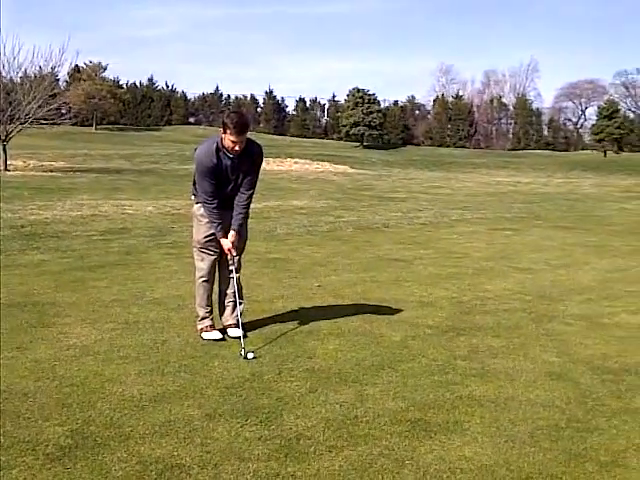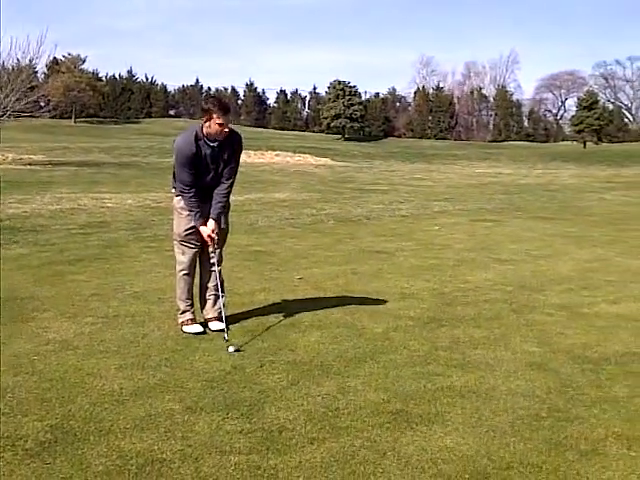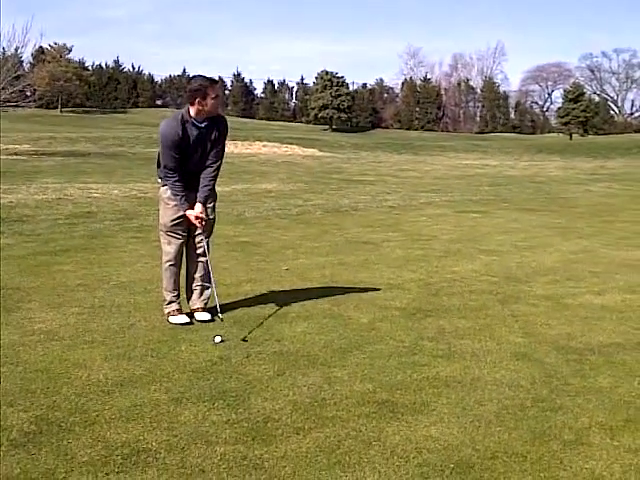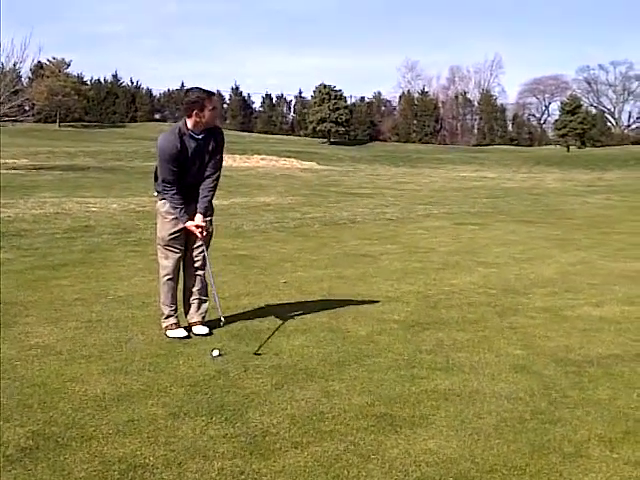
dt=0.3s
person 1, frame 1
left shoulder: (254, 151)
right shoulder: (205, 153)
left elbow: (245, 193)
right elbow: (209, 198)
left wrist: (235, 229)
right wrist: (220, 234)
left hip: (236, 209)
right hip: (207, 208)
left knee: (232, 266)
right knee: (206, 266)
left ankle: (230, 319)
right ankle: (205, 321)
person 1, frame 2
left shoulder: (234, 141)
right shoulder: (185, 143)
left elbow: (225, 183)
right elbow: (187, 188)
left wrist: (213, 218)
right wrist: (199, 223)
left hip: (217, 202)
right hip: (187, 201)
left knee: (213, 259)
right knee: (186, 259)
left ankle: (212, 312)
right ankle: (186, 315)
person 1, frame 3
left shoulder: (219, 124)
right shoulder: (171, 127)
left elbow: (212, 166)
right elbow: (171, 172)
left wrist: (201, 202)
right wrist: (185, 207)
left hip: (203, 191)
right hip: (174, 191)
left knee: (200, 250)
right knee: (173, 250)
left ankle: (198, 302)
right ankle: (172, 306)
person 1, frame 4
left shoulder: (215, 136)
right shoulder: (169, 141)
left elbow: (211, 177)
right elbow: (169, 186)
left wrist: (201, 213)
right wrist: (185, 219)
left hip: (200, 204)
right hip: (172, 204)
left knee: (198, 263)
right knee: (170, 264)
left ankle: (196, 316)
right ankle: (169, 319)
